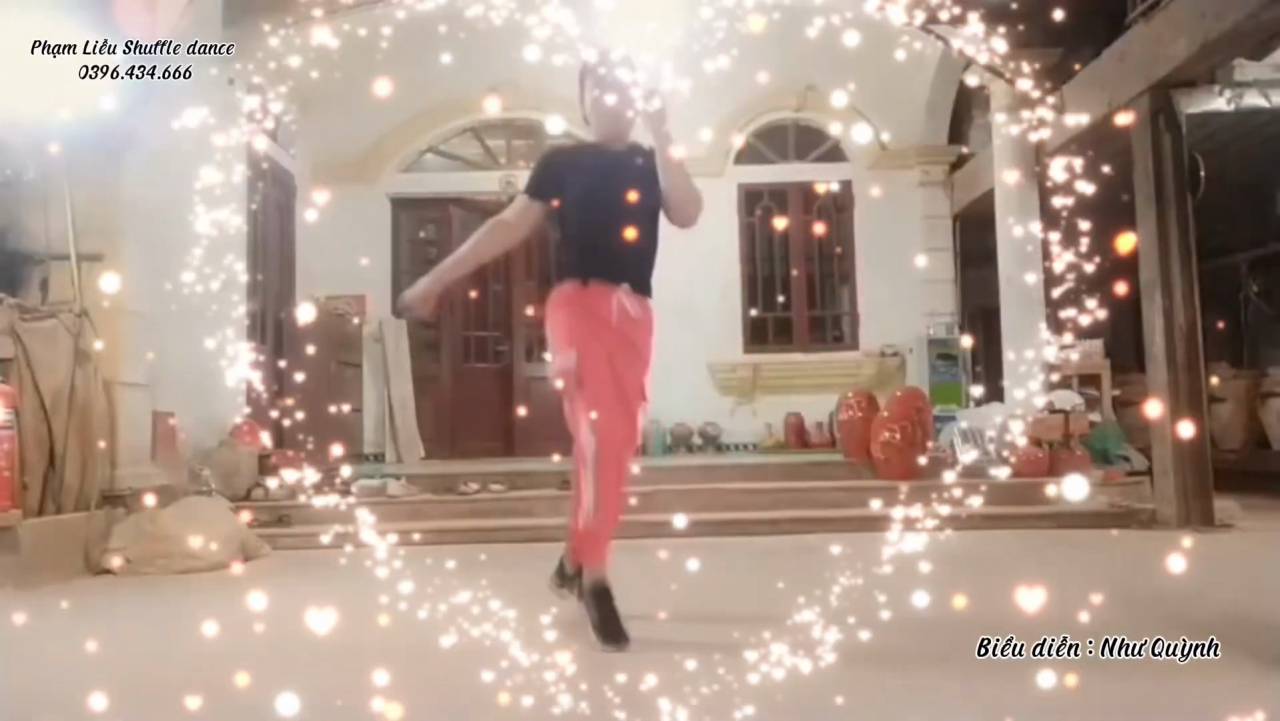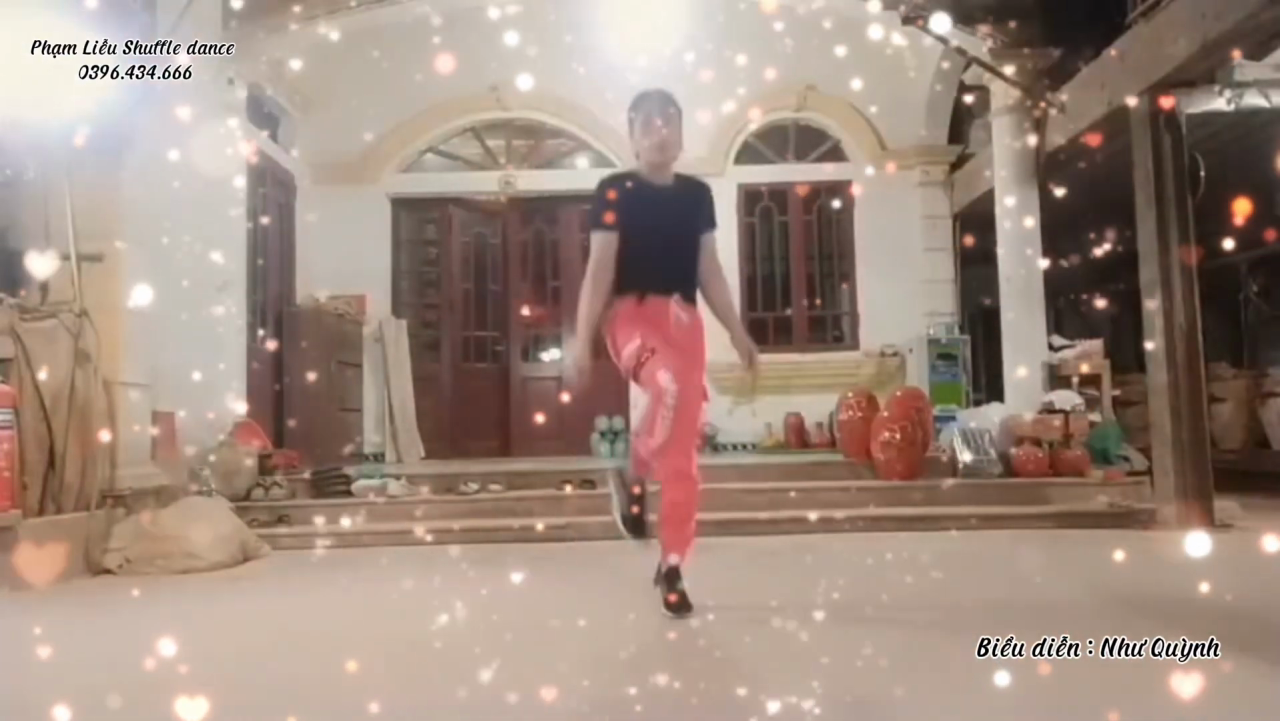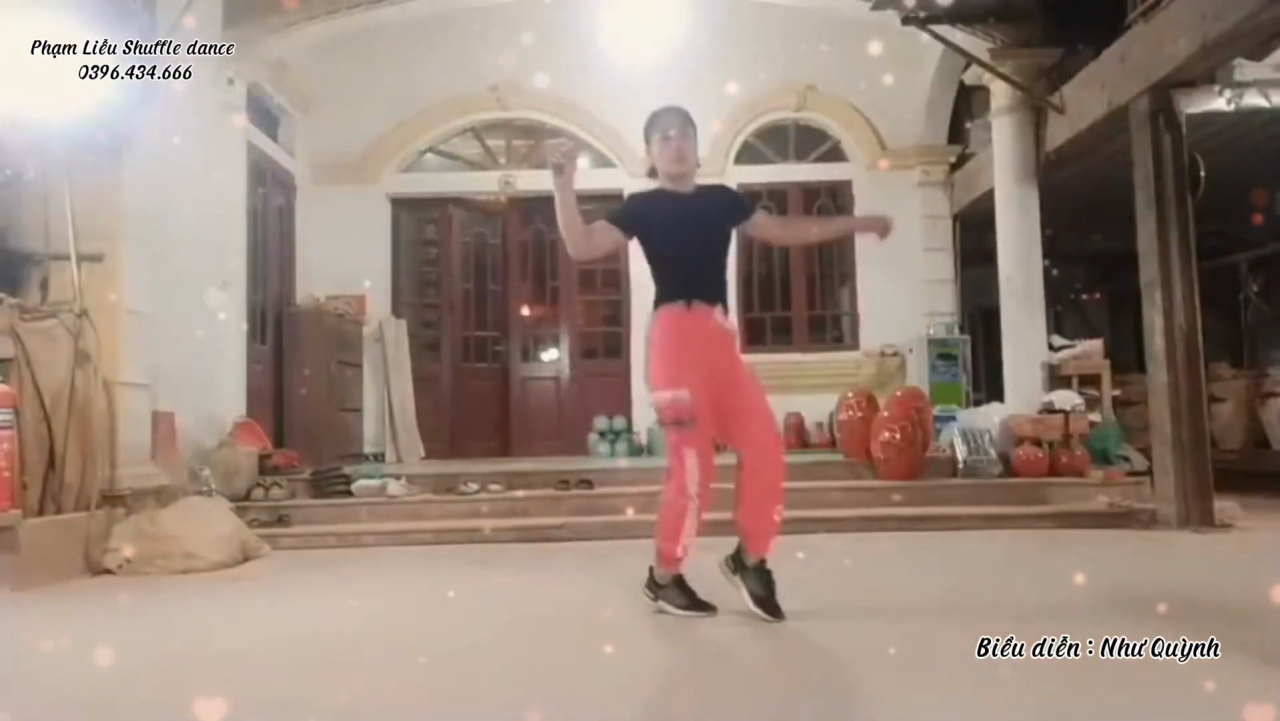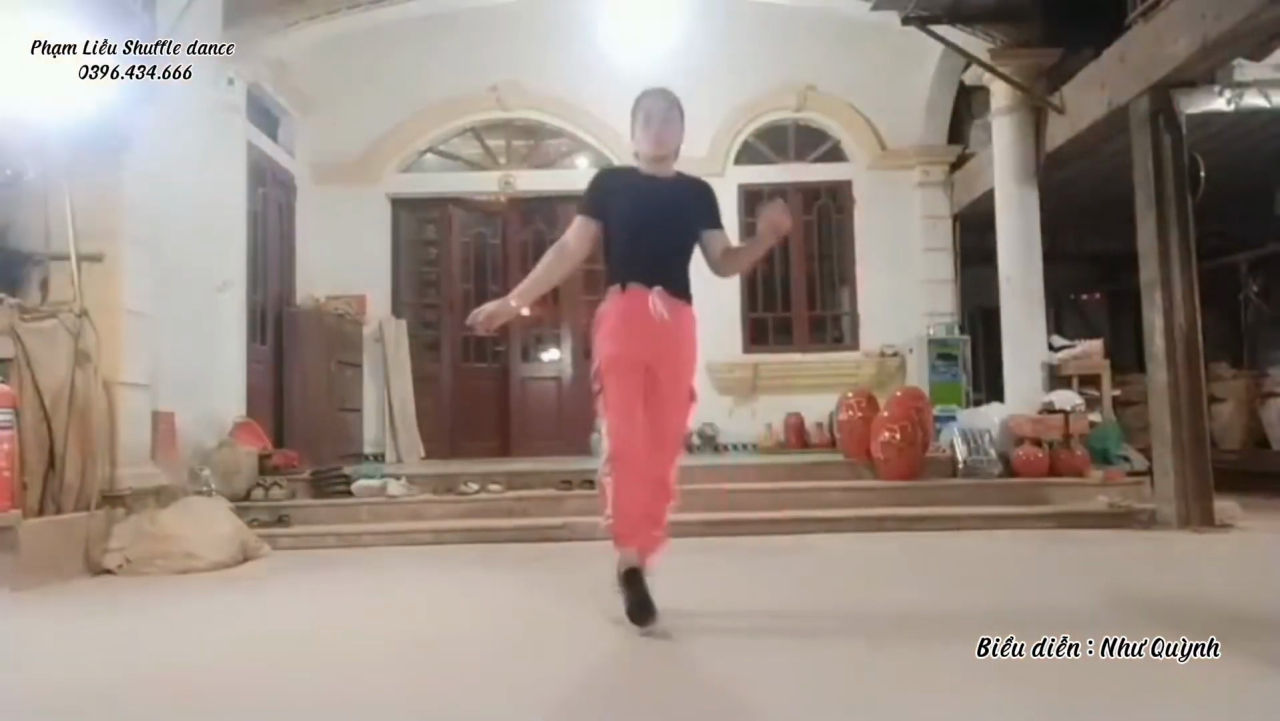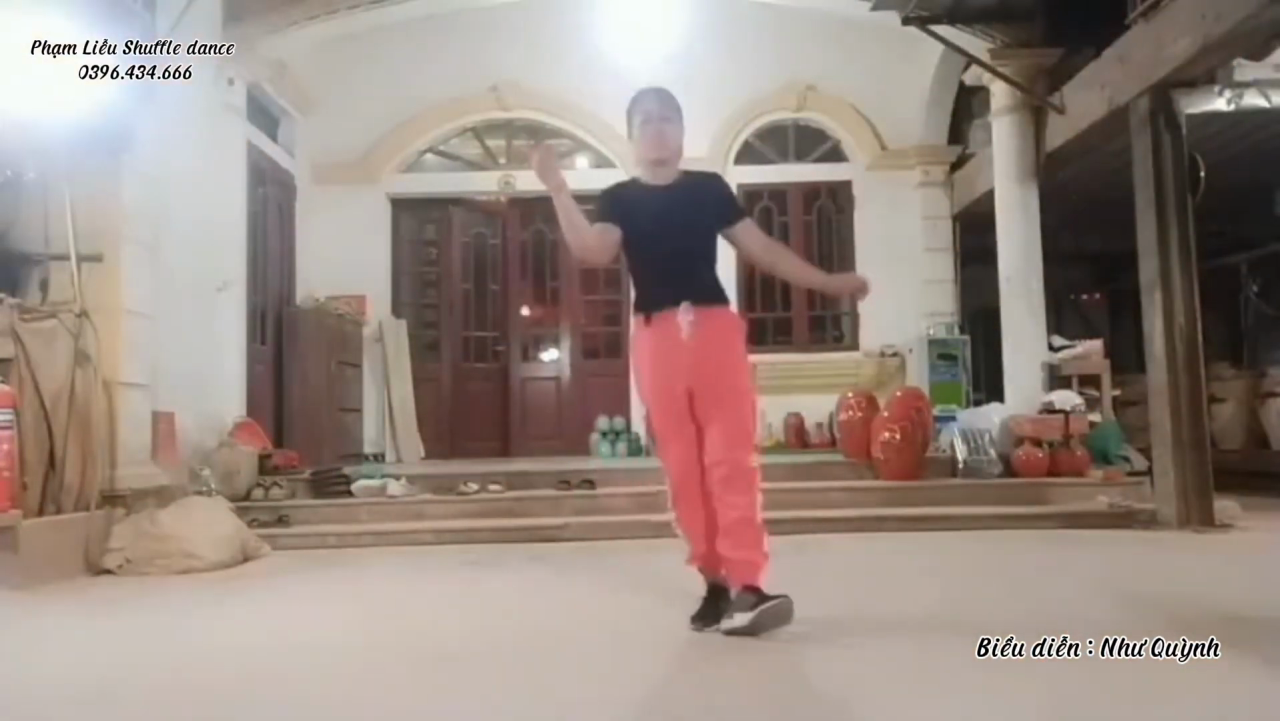
dt=1s
person 1, frame 1
left shoulder: (653, 163)
right shoulder: (563, 162)
left elbow: (688, 214)
right elbow: (507, 226)
left wrist: (662, 142)
right wrist: (437, 279)
left hip: (635, 316)
right hip: (579, 307)
left knee: (617, 451)
right knee: (598, 435)
left ankle: (573, 564)
right ankle: (595, 583)
person 1, frame 2
left shoulder: (697, 194)
right shoulder: (614, 194)
left elbow: (709, 271)
right elbow: (601, 267)
left wrist: (739, 335)
right wrist: (582, 339)
left hip: (687, 322)
right hip: (636, 316)
left knee: (685, 448)
right knee: (667, 390)
left ankle: (673, 565)
right ankle: (630, 477)
person 1, frame 3
left shoulder: (720, 199)
right shoulder: (642, 207)
left elbow: (781, 230)
right elbow: (580, 246)
left wrist: (853, 223)
right wrist: (563, 183)
left hip: (720, 337)
right hip: (676, 333)
left knee: (765, 448)
right knee: (691, 461)
left ankle: (749, 559)
right ankle: (663, 577)
person 1, frame 4
left shoulder: (696, 193)
right shoulder: (610, 183)
left elbow: (725, 263)
right elbow: (571, 249)
left wrist: (766, 236)
right wrist: (513, 301)
left hip: (674, 323)
right hip: (621, 319)
left knee: (664, 448)
right knee: (623, 439)
left ankle: (641, 559)
right ankle: (630, 563)
person 1, frame 5
left shoulder: (709, 188)
right shoulder: (620, 198)
left elbow: (760, 247)
right elbow: (592, 252)
left wrist: (826, 281)
right wrist: (558, 192)
left hip: (716, 328)
right hip: (656, 338)
left knee: (732, 457)
right knee: (682, 467)
left ankle: (744, 589)
right ankle: (715, 582)
